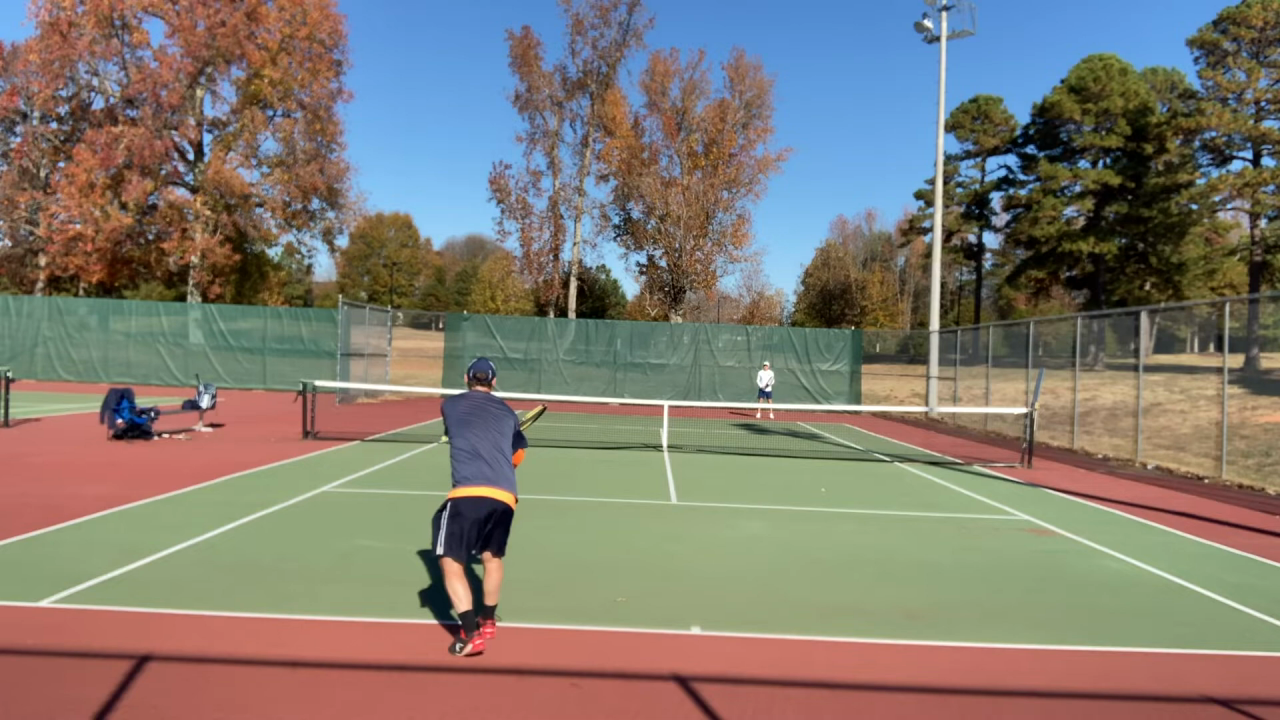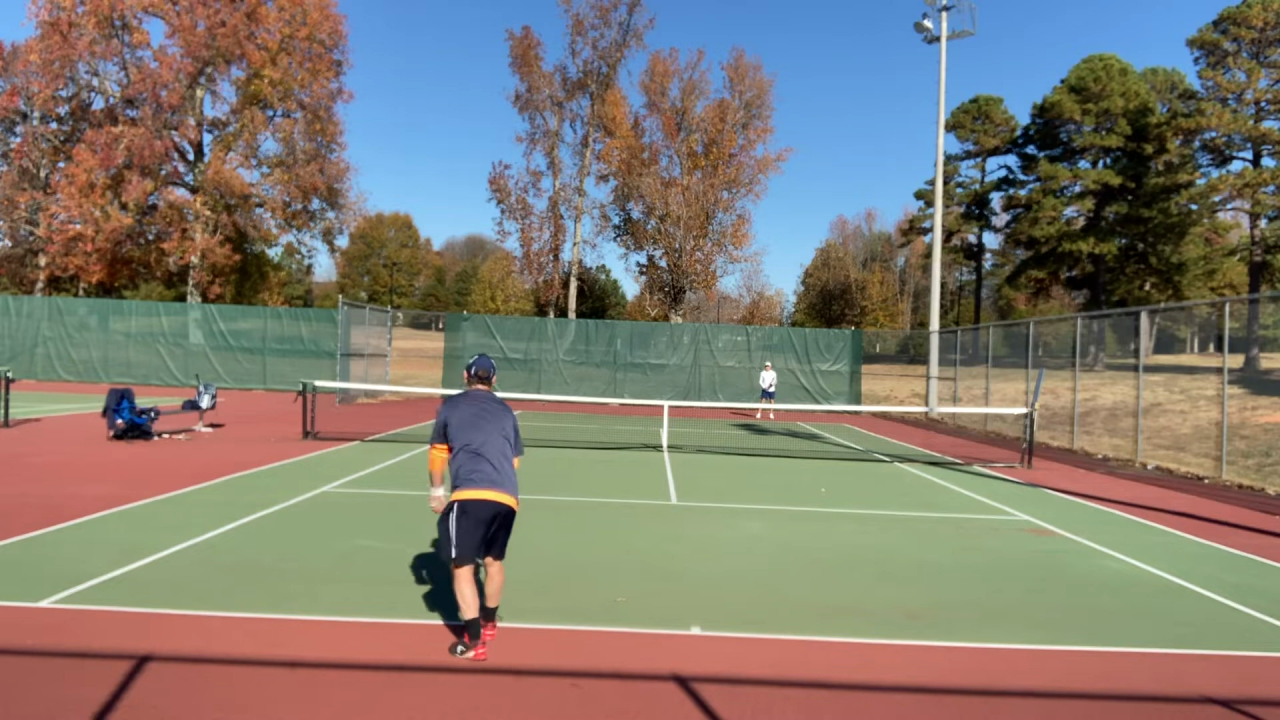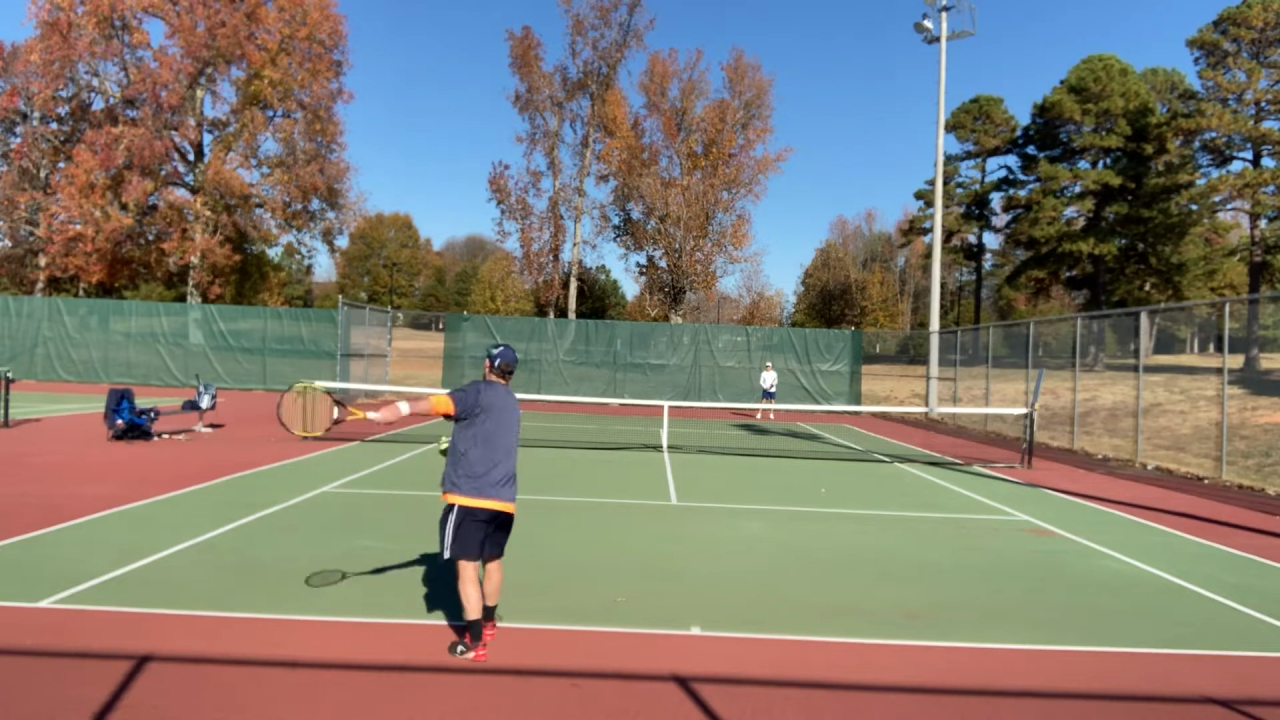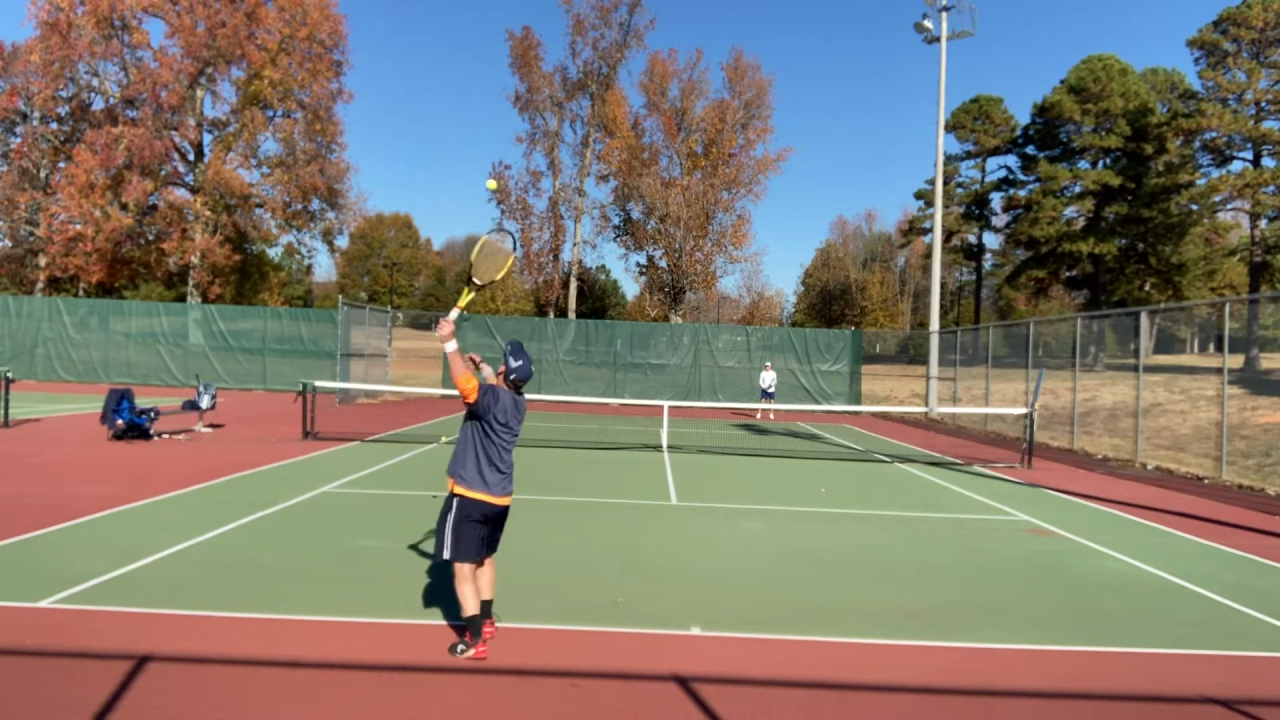
dt=0.4s
person 1, frame 1
left shoulder: (450, 405)
right shoulder: (507, 412)
right elbow: (518, 456)
left hip: (468, 494)
right hip: (504, 496)
left knee: (450, 563)
right knee: (492, 557)
left ankle: (470, 633)
right ankle: (487, 621)
person 1, frame 2
left shoulder: (450, 406)
right shoulder: (505, 411)
left elbow: (439, 453)
left wrist: (437, 491)
left hip: (471, 496)
right hip: (508, 497)
left knee: (462, 569)
right knee: (495, 560)
left ankle: (474, 640)
right ankle: (488, 622)
person 1, frame 3
left shoulder: (480, 393)
right shoulder: (511, 404)
left elbow: (440, 405)
left wrist: (401, 409)
right wrist: (460, 399)
left hip: (469, 498)
right hip: (504, 501)
left knee: (467, 567)
right knee: (492, 560)
left ankle: (475, 642)
right ankle: (488, 622)
person 1, frame 4
left shoulder: (492, 398)
right shoulder: (518, 400)
left elbow: (464, 382)
left wrist: (449, 343)
right wrist: (483, 366)
left hip: (469, 495)
right hip: (500, 497)
left knee: (463, 568)
right knee: (485, 560)
left ankle: (475, 639)
right ankle: (485, 620)
